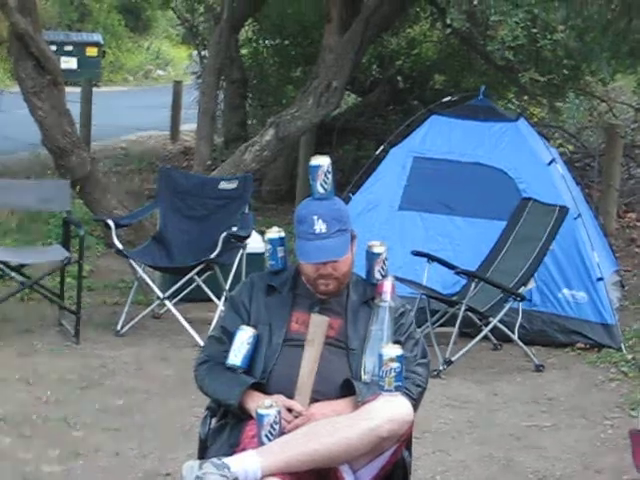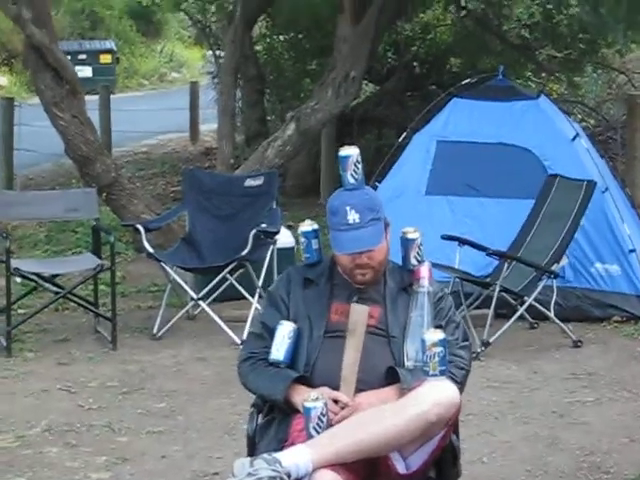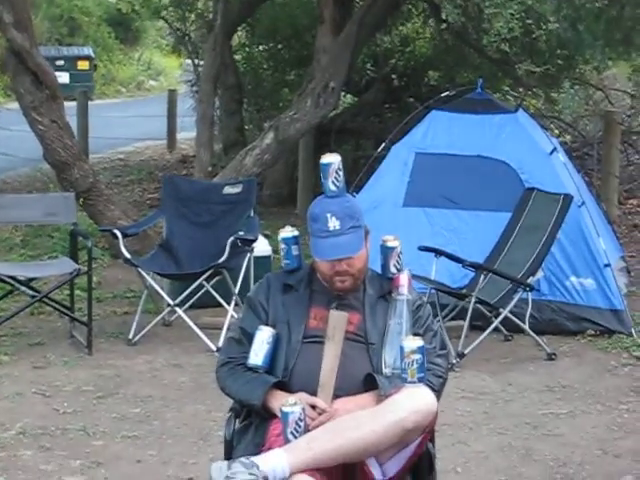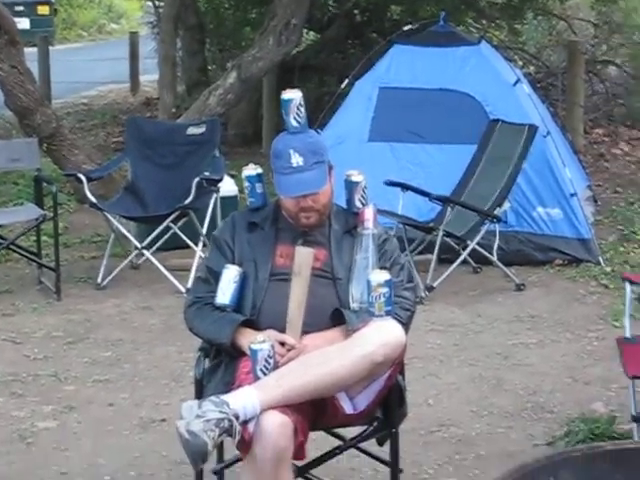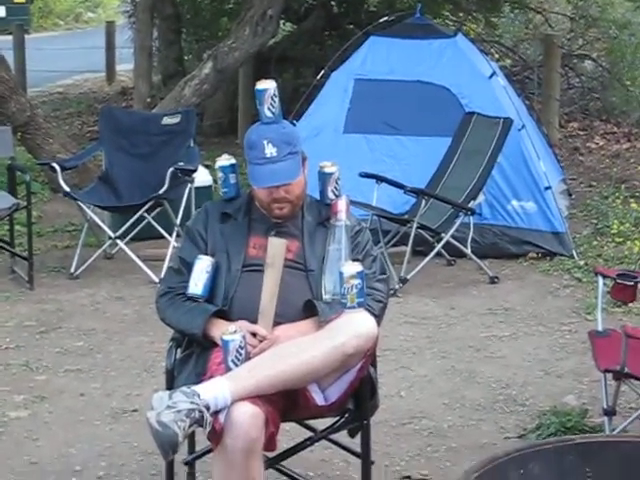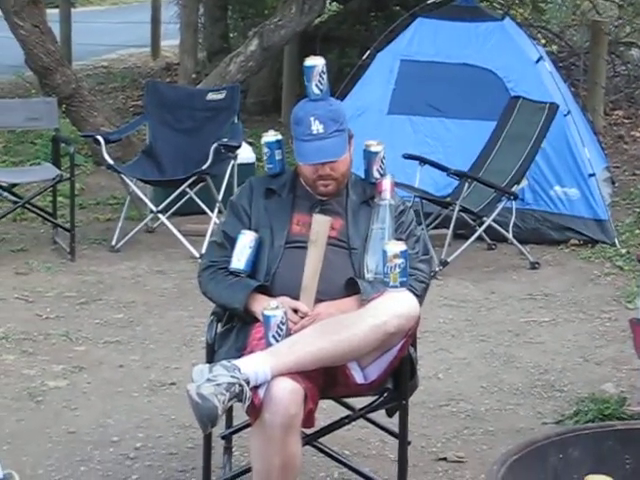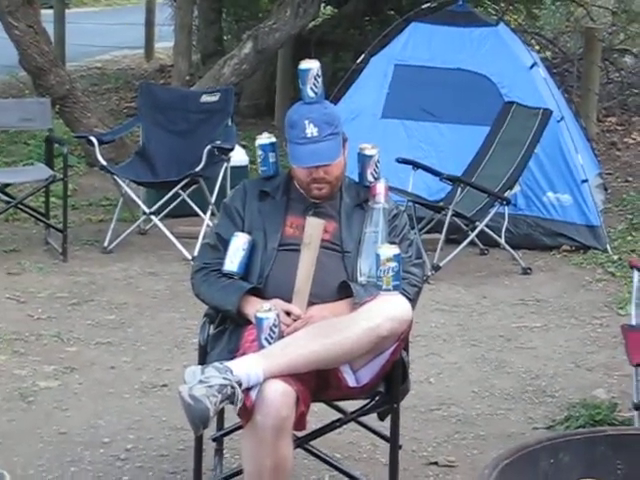
dt=0.7s
person 1, frame 1
right shoulder: (259, 291)
left elbow: (414, 378)
right elbow: (210, 365)
left wrist: (341, 409)
right wrist: (255, 401)
left hip: (351, 440)
left knee: (396, 412)
person 1, frame 2
right shoulder: (296, 285)
left elbow: (456, 362)
right elbow: (252, 361)
left wrist: (386, 397)
right wrist: (300, 394)
left hip: (397, 429)
left knee: (443, 396)
person 1, frame 3
right shoulder: (275, 291)
left elbow: (434, 370)
right elbow: (231, 366)
left wrist: (363, 404)
right wrist: (279, 400)
left hip: (375, 438)
left knee: (421, 403)
person 1, frame 4
right shoulder: (241, 229)
left elbow: (400, 305)
right elbow: (199, 307)
left wrist: (329, 341)
right wrist: (248, 338)
left hip: (346, 374)
right hip: (267, 369)
left knee: (389, 336)
right knee: (270, 431)
left ankle: (230, 408)
person 1, frame 5
right shoulder: (213, 220)
left elbow: (373, 297)
right elbow: (171, 297)
left wrist: (302, 331)
right wrist: (220, 328)
left hip: (319, 367)
right hip: (238, 360)
left knee: (360, 328)
right knee: (241, 421)
left ankle: (201, 398)
person 1, frame 6
right shoulder: (258, 196)
left elbow: (415, 277)
right elbow: (212, 271)
left wrist: (345, 309)
right wrist: (259, 303)
left hip: (358, 346)
right hip: (277, 337)
left knee: (402, 307)
right knee: (280, 398)
left ankle: (241, 373)
person 1, frame 7
right shoulder: (251, 198)
left elbow: (409, 281)
right elbow: (205, 273)
left wrist: (338, 311)
right wrist: (252, 305)
left hip: (351, 350)
right hip: (270, 338)
left knee: (396, 311)
right knee: (272, 401)
left ankle: (233, 375)
